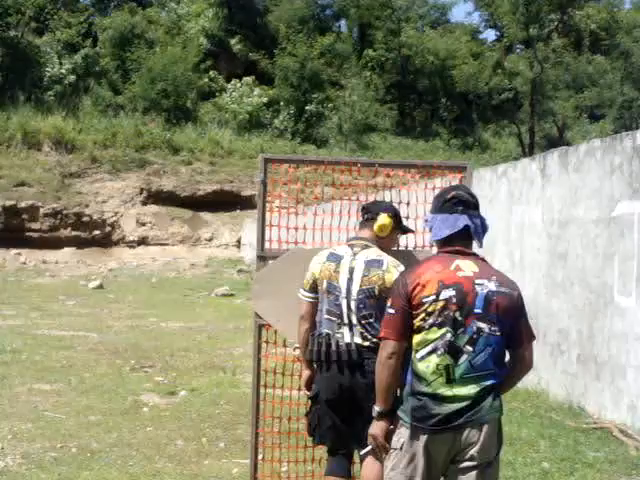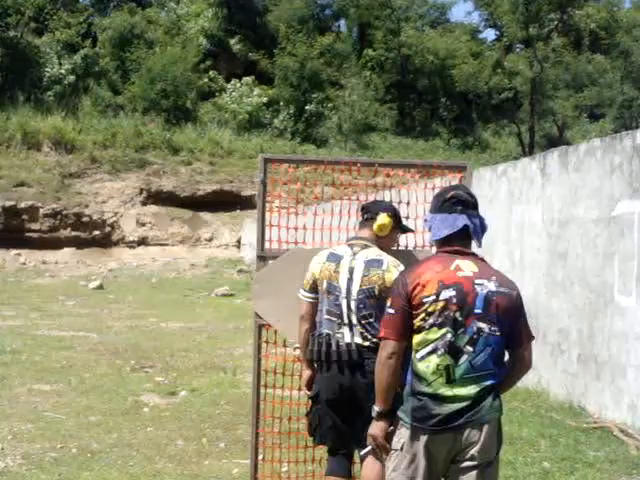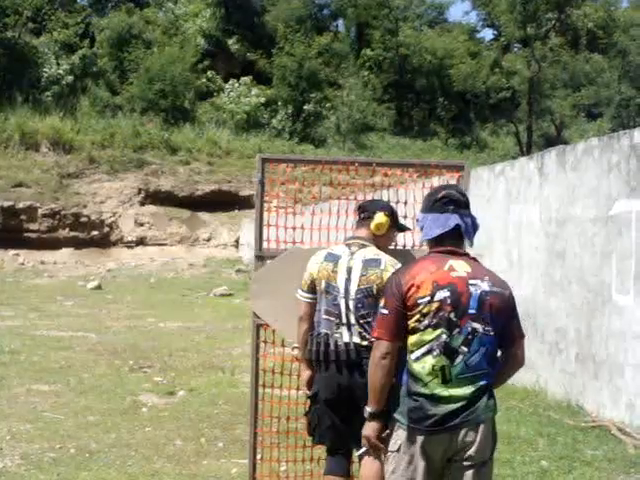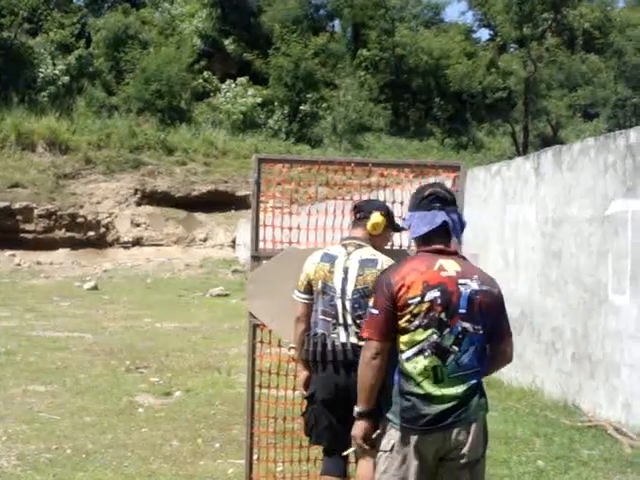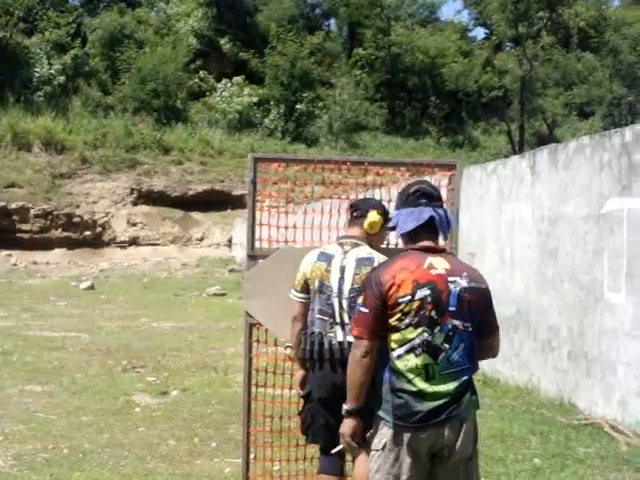
dt=0.1s
person 1, frame 1
left shoulder: (413, 278)
right shoulder: (504, 286)
left elbow: (390, 353)
right elbow: (524, 359)
left wrist: (380, 414)
left hip: (422, 419)
right hip: (480, 421)
person 1, frame 2
left shoulder: (413, 278)
right shoulder: (503, 286)
left elbow: (390, 353)
right elbow: (523, 359)
left wrist: (380, 414)
left hip: (423, 419)
right hip: (480, 420)
person 1, frame 3
left shoulder: (406, 278)
right shoulder: (496, 285)
left elbow: (384, 354)
right elbow: (515, 357)
left wrist: (373, 414)
left hip: (418, 420)
right hip: (474, 421)
person 1, frame 4
left shoulder: (395, 278)
right shoulder: (484, 283)
left elbow: (374, 353)
right elbow: (504, 354)
left wrist: (363, 413)
left hip: (411, 420)
right hip: (466, 419)
person 1, frame 5
left shoulder: (385, 276)
right shoulder: (472, 278)
left elbow: (364, 351)
right elbow: (490, 348)
left wrist: (352, 412)
left hip: (402, 417)
right hip: (456, 414)
person 2, frame 1
left shoulder: (322, 260)
right shoulder: (390, 268)
left elbow: (306, 317)
left wrist: (307, 365)
left hip: (330, 368)
right hip: (372, 368)
left knee: (337, 449)
person 2, frame 2
left shoulder: (322, 260)
right shoulder: (390, 268)
left elbow: (306, 317)
left wrist: (308, 365)
left hip: (331, 368)
right hip: (373, 368)
left knee: (338, 449)
person 2, frame 3
left shoulder: (320, 260)
right shoulder: (388, 267)
left elbow: (305, 318)
left wrist: (306, 365)
left hip: (329, 367)
right hip: (371, 367)
left knee: (337, 449)
person 2, frame 4
left shoulder: (316, 260)
right shoulder: (384, 267)
left elbow: (302, 318)
left wrist: (303, 365)
left hip: (326, 368)
left knee: (333, 449)
person 2, frame 5
left shoulder: (313, 260)
right shoulder: (380, 265)
left elbow: (298, 318)
left wrist: (299, 365)
left hip: (323, 366)
left knee: (329, 447)
right knee: (365, 446)
